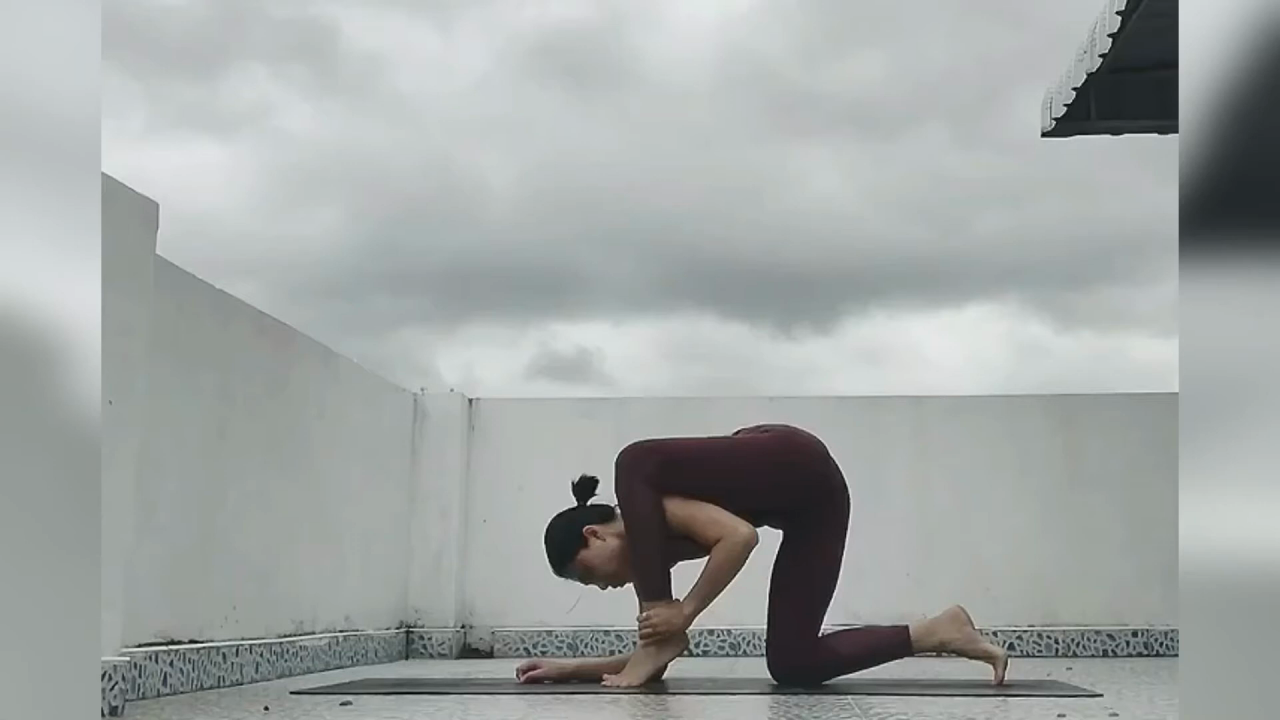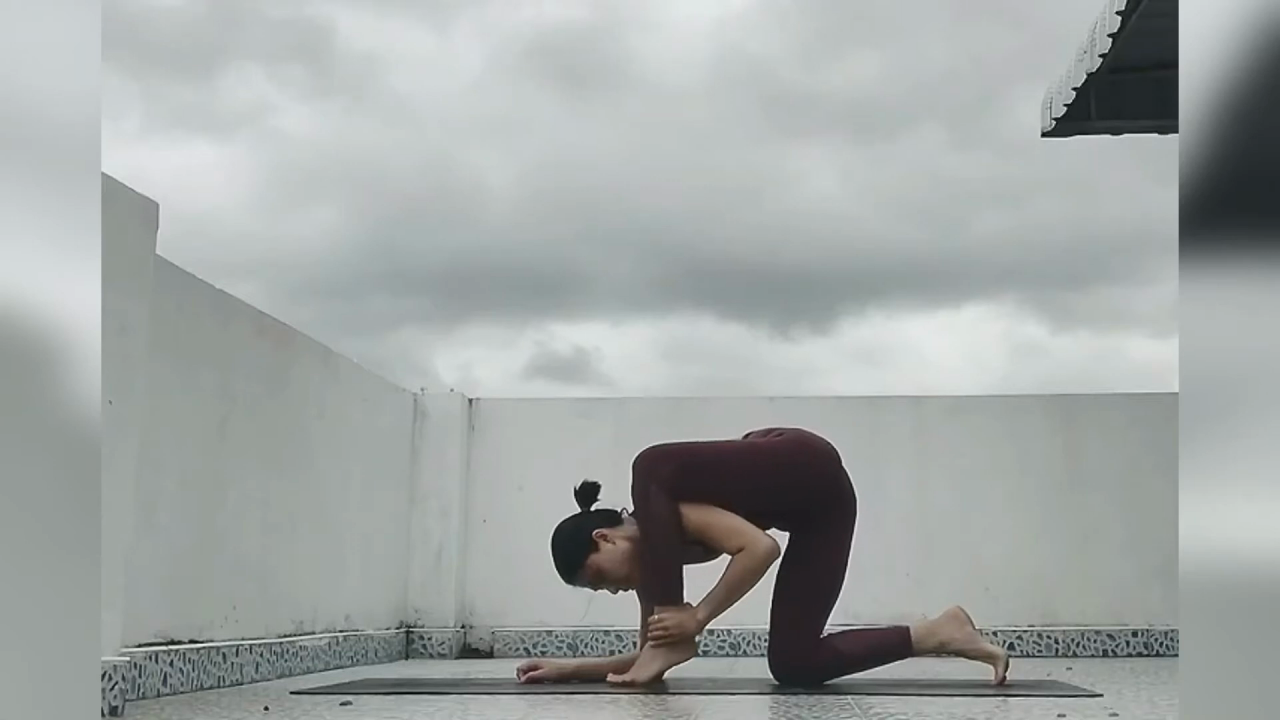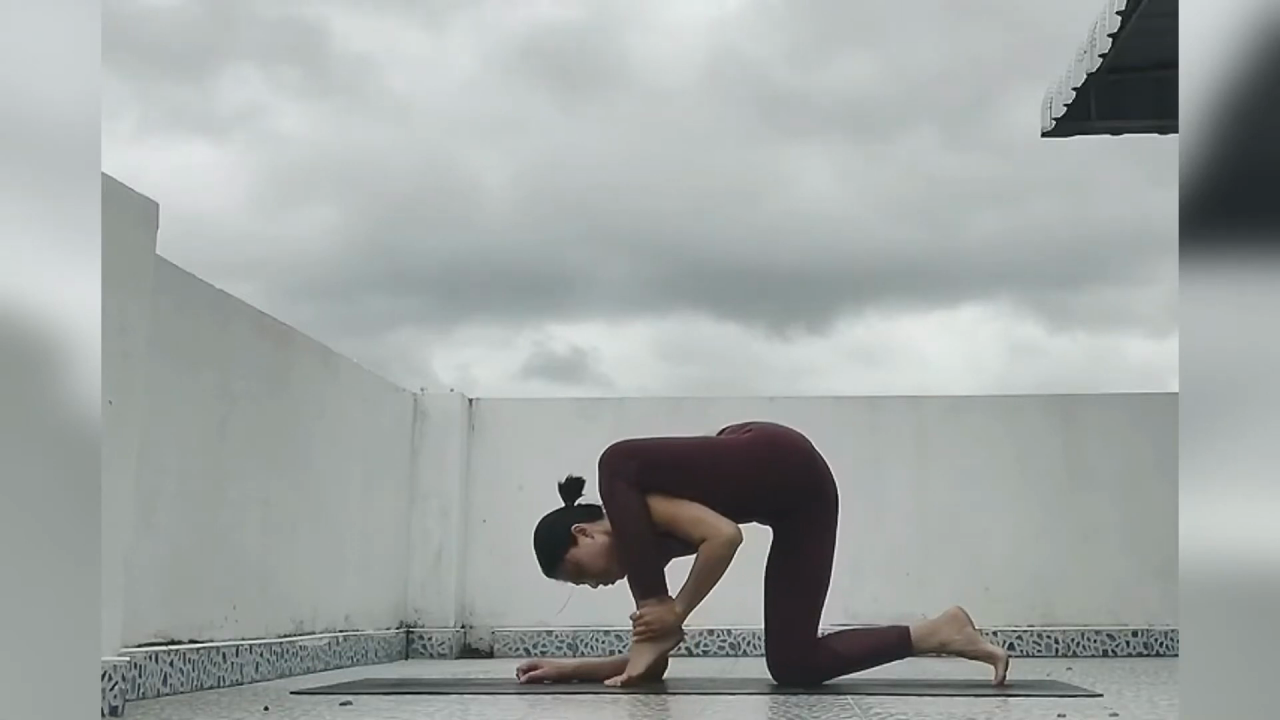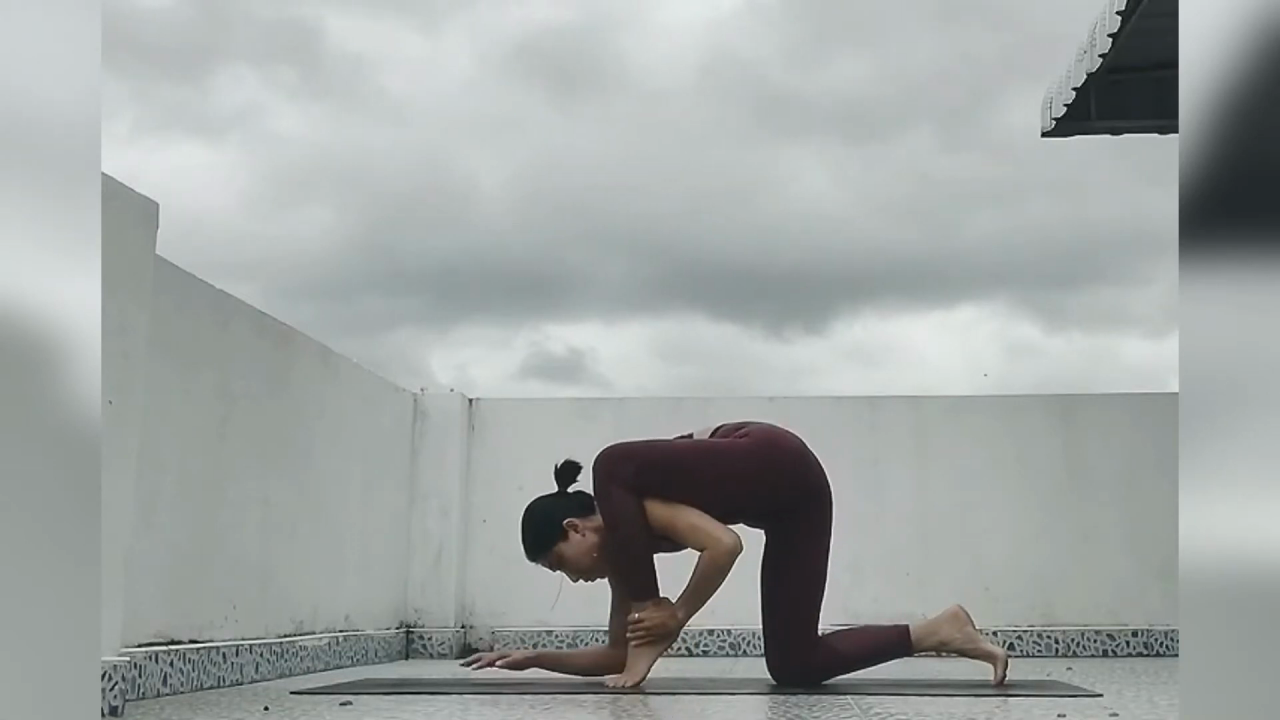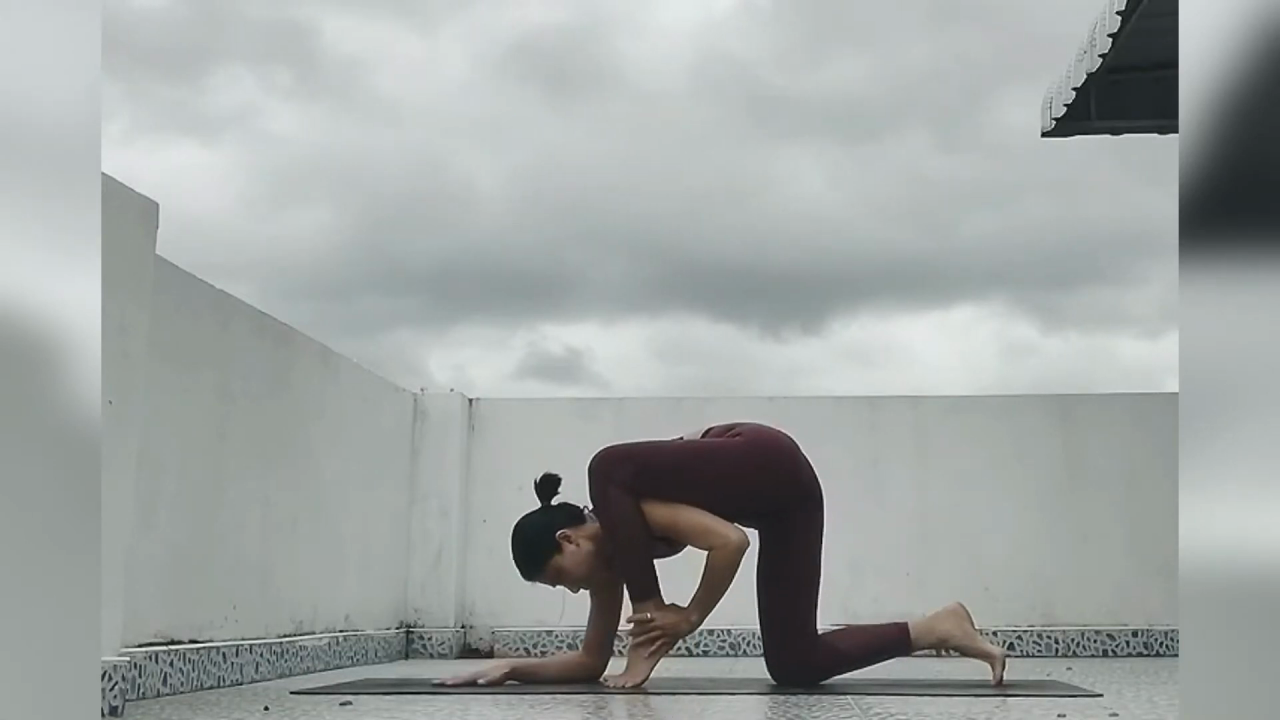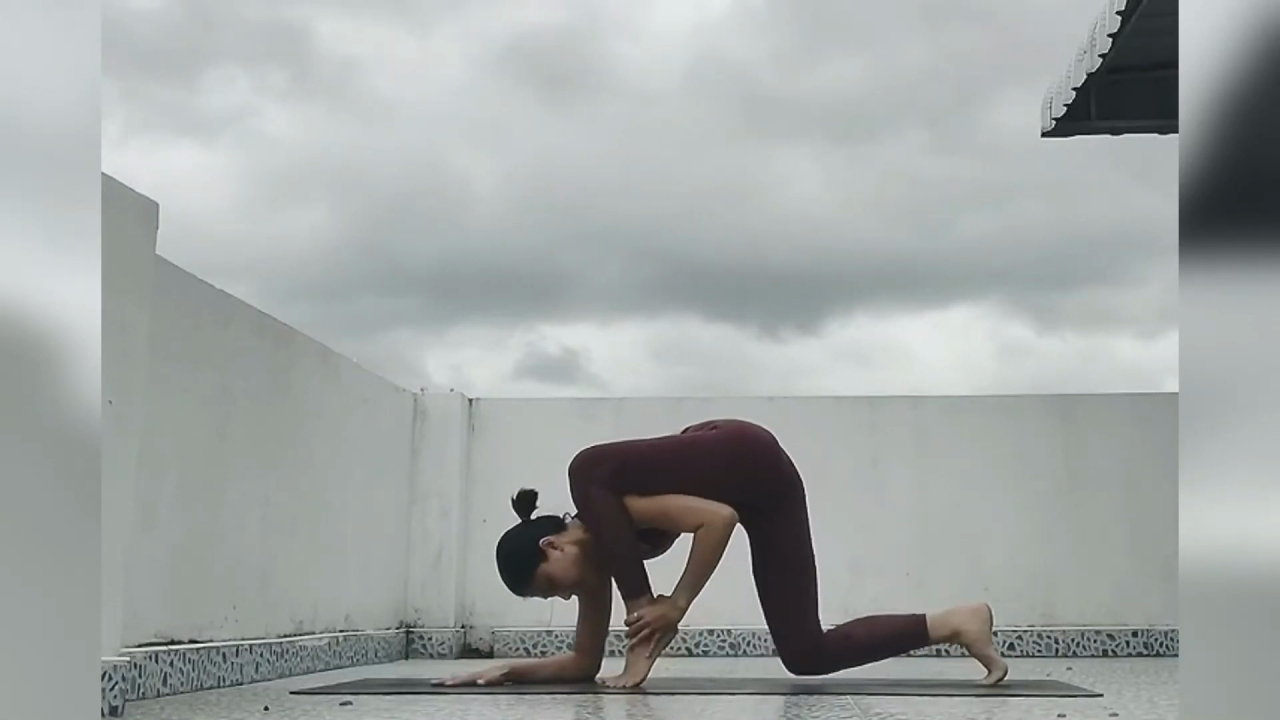
dt=0.7s
person 1, frame 1
left shoulder: (644, 491)
right shoulder: (650, 548)
left elbow: (740, 537)
right elbow: (650, 666)
left wrist: (683, 613)
right wrist: (567, 668)
left hip: (804, 468)
right hip: (815, 502)
left knee: (636, 463)
right knee: (793, 665)
left ankle: (662, 636)
right ankle: (941, 632)
person 1, frame 2
left shoulder: (657, 490)
right shoulder: (650, 556)
left elbow: (760, 548)
right elbow: (650, 659)
left wrist: (696, 618)
right wrist: (569, 668)
left hip: (812, 472)
right hip: (820, 508)
left knee: (652, 467)
right knee: (794, 665)
right ankle: (942, 634)
person 1, frame 3
left shoulder: (629, 494)
right shoulder: (643, 546)
left elbow: (725, 535)
right elbow: (653, 665)
left wrist: (676, 613)
right wrist: (567, 668)
left hip: (788, 463)
right hip: (804, 496)
left knee: (618, 463)
right knee: (794, 664)
right ankle: (942, 633)
person 1, frame 4
left shoulder: (625, 504)
right shoulder: (622, 541)
left elbow: (724, 545)
right elbow: (616, 656)
left wrist: (676, 617)
right wrist: (532, 657)
left hip: (782, 465)
right hip: (795, 497)
left knee: (610, 466)
right knee: (794, 666)
right ankle: (938, 632)
person 1, frame 5
left shoulder: (618, 496)
right shoulder: (607, 553)
left elbow: (731, 542)
right elbow: (590, 662)
left wrist: (689, 618)
right wrist: (511, 667)
left hip: (773, 466)
right hip: (780, 498)
right knee: (795, 665)
right ankle: (939, 628)
person 1, frame 6
left shoulder: (595, 483)
right shoulder: (594, 554)
left elbow: (720, 518)
right elbow: (584, 663)
left wrist: (677, 604)
right wrist: (509, 671)
left hip: (756, 464)
right hip: (746, 486)
right knee: (806, 654)
right ankle: (954, 624)
